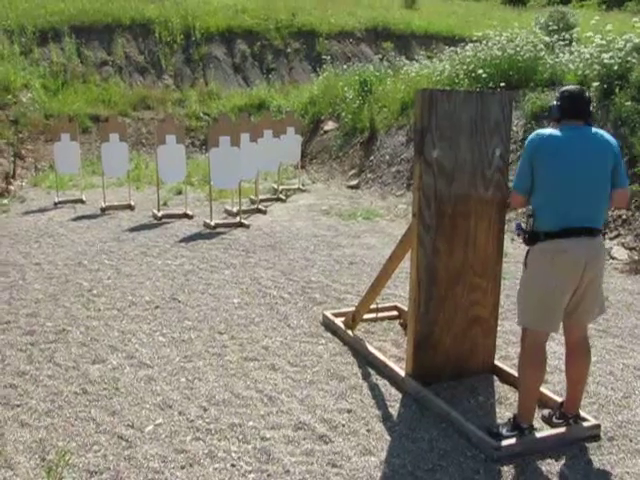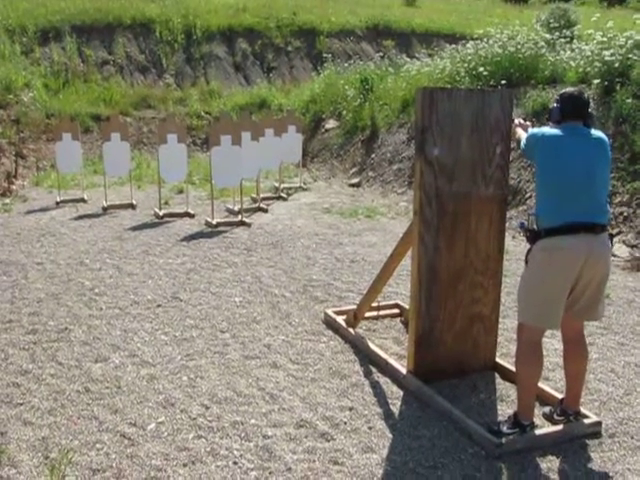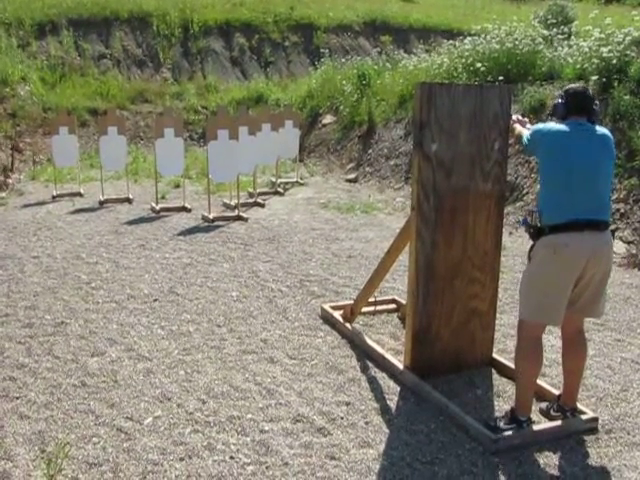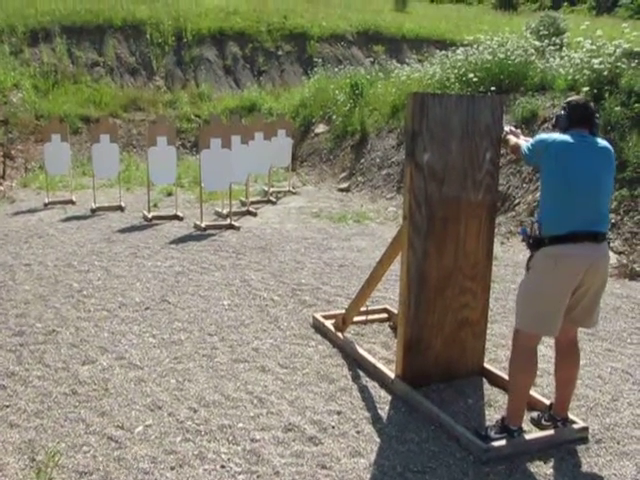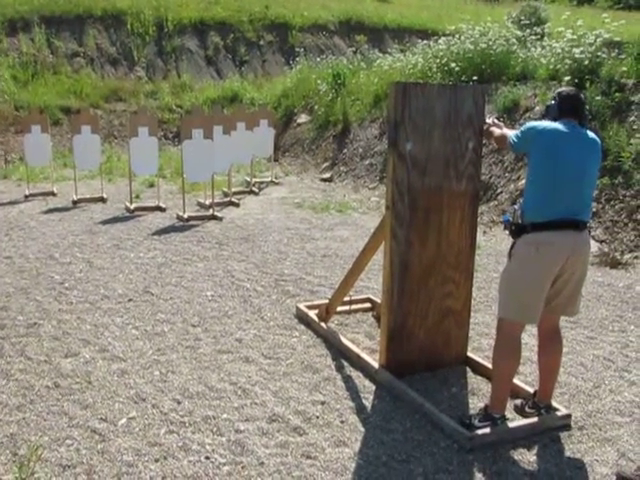
dt=1s
person 1, frame 1
left shoulder: (540, 140)
right shoulder: (606, 143)
left elbow: (517, 199)
right elbow: (620, 198)
left hip: (552, 248)
right hip: (592, 247)
left knee: (533, 337)
right knee: (578, 332)
left ankle: (523, 422)
right ankle: (570, 411)
person 1, frame 2
left shoulder: (542, 138)
right shoulder: (601, 142)
left elbow: (525, 143)
left wrist: (520, 129)
left hip: (556, 246)
right hip: (597, 245)
left knee: (529, 333)
right knee: (573, 329)
left ankle: (523, 419)
right ankle: (570, 408)
person 1, frame 3
left shoulder: (547, 134)
right shoulder: (605, 139)
left elbow: (525, 139)
left wrist: (519, 125)
left hip: (559, 243)
right hip: (599, 242)
left knee: (530, 329)
right knee: (573, 326)
left ankle: (521, 415)
right ankle: (567, 404)
person 1, frame 4
left shoulder: (551, 144)
right shoulder: (605, 151)
left elbow: (520, 149)
left wrist: (511, 137)
right wrist: (524, 138)
left hip: (558, 253)
right hip: (597, 253)
left knee: (525, 339)
right knee: (567, 336)
left ankle: (512, 425)
right ankle: (559, 414)
person 1, frame 5
left shoulder: (540, 132)
right shoulder: (592, 143)
left elbow: (505, 140)
left wrist: (492, 129)
right wrist: (505, 129)
left hip: (539, 241)
right hip: (577, 241)
left knee: (509, 327)
right knee: (549, 323)
left ankle: (495, 412)
right ankle: (542, 402)
